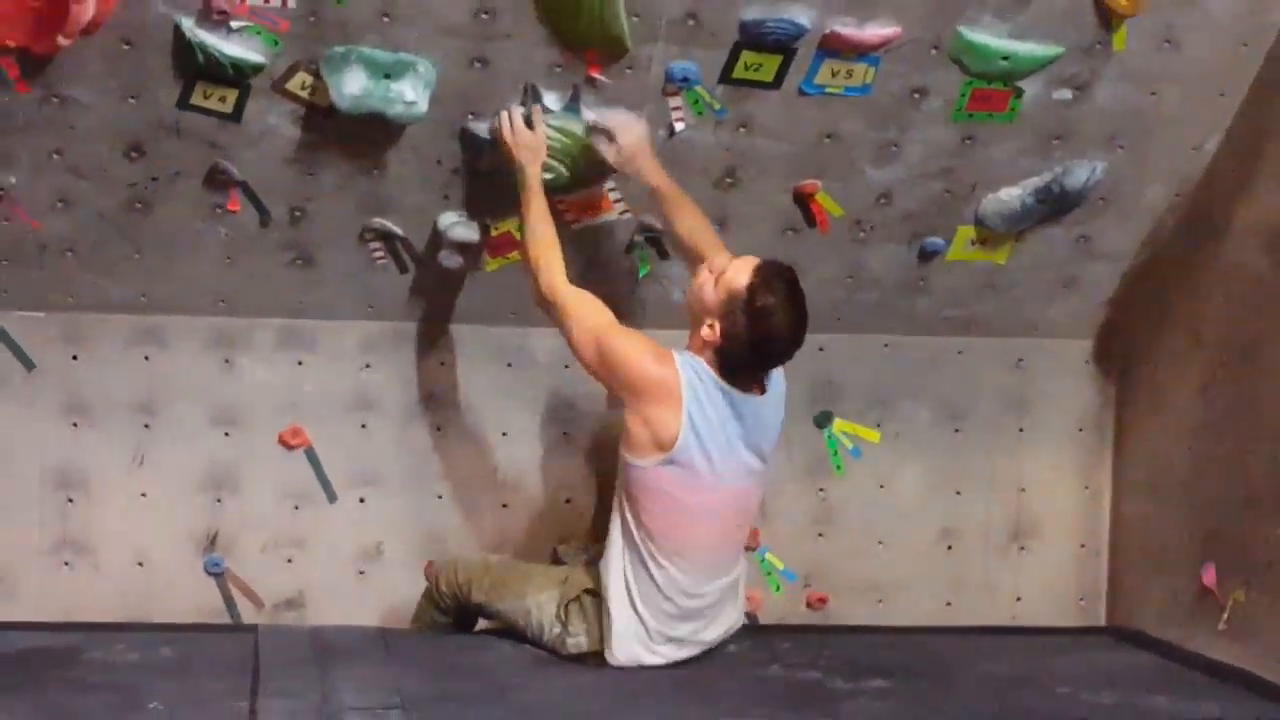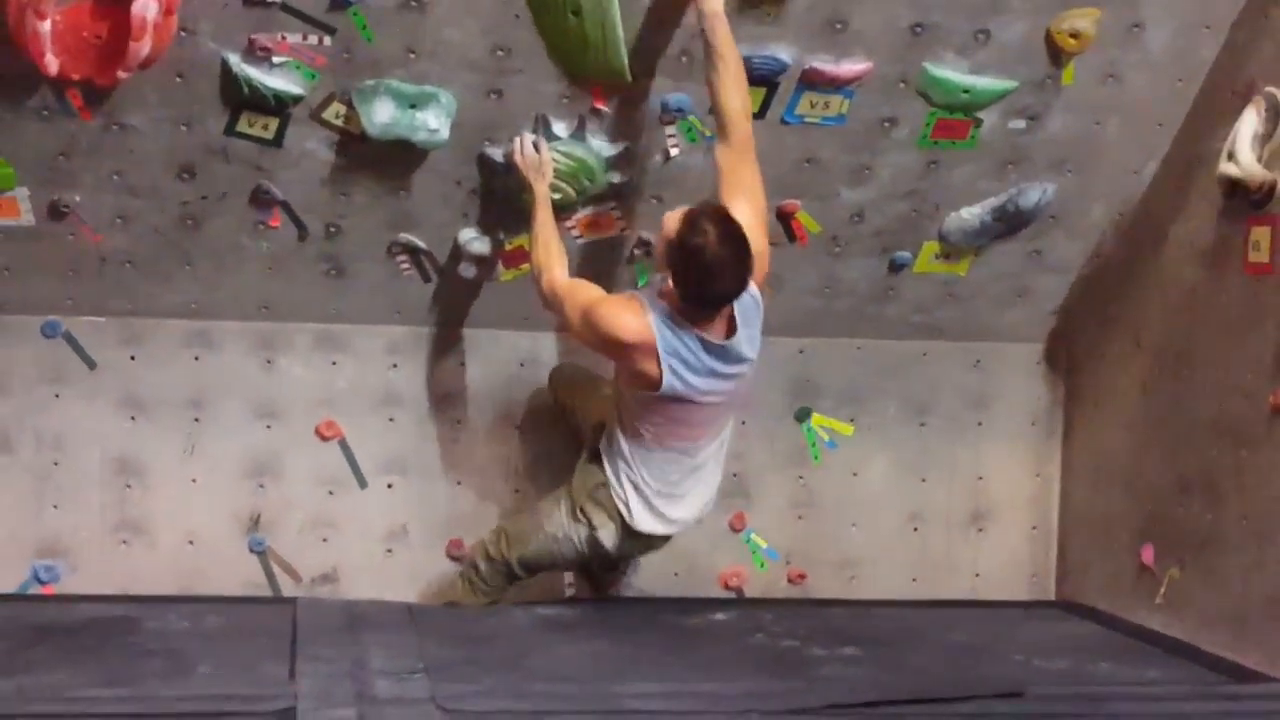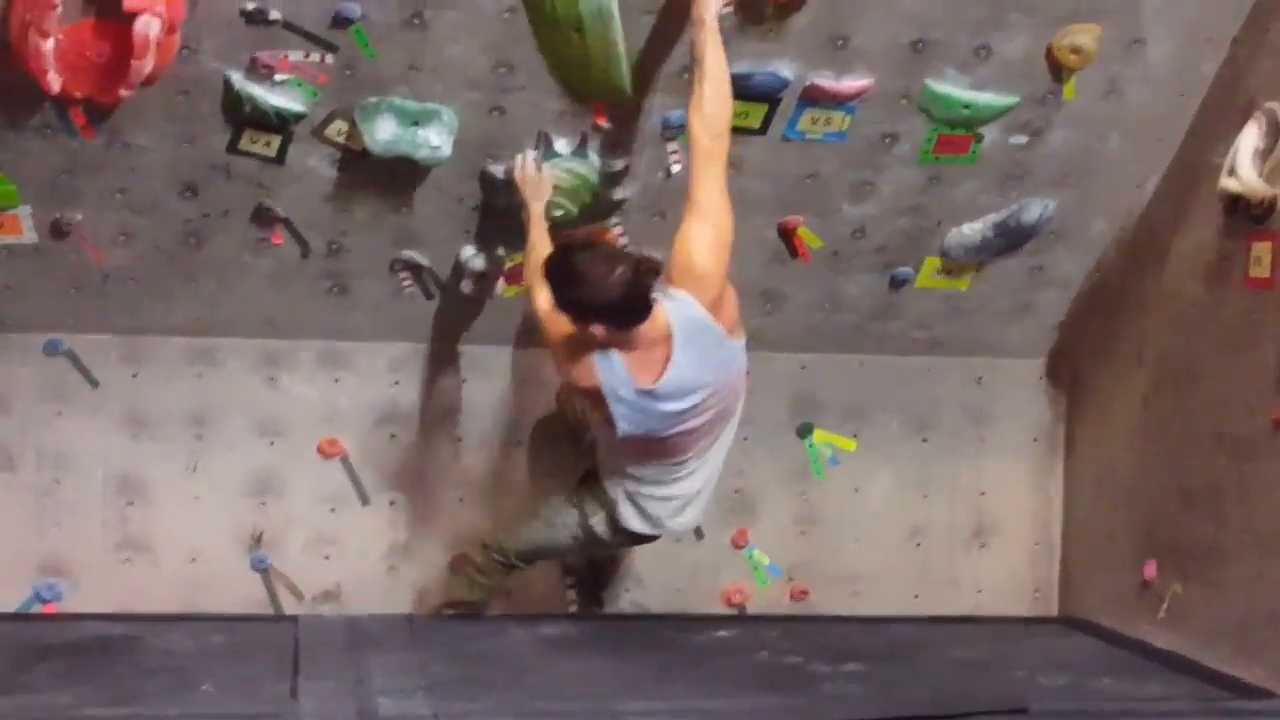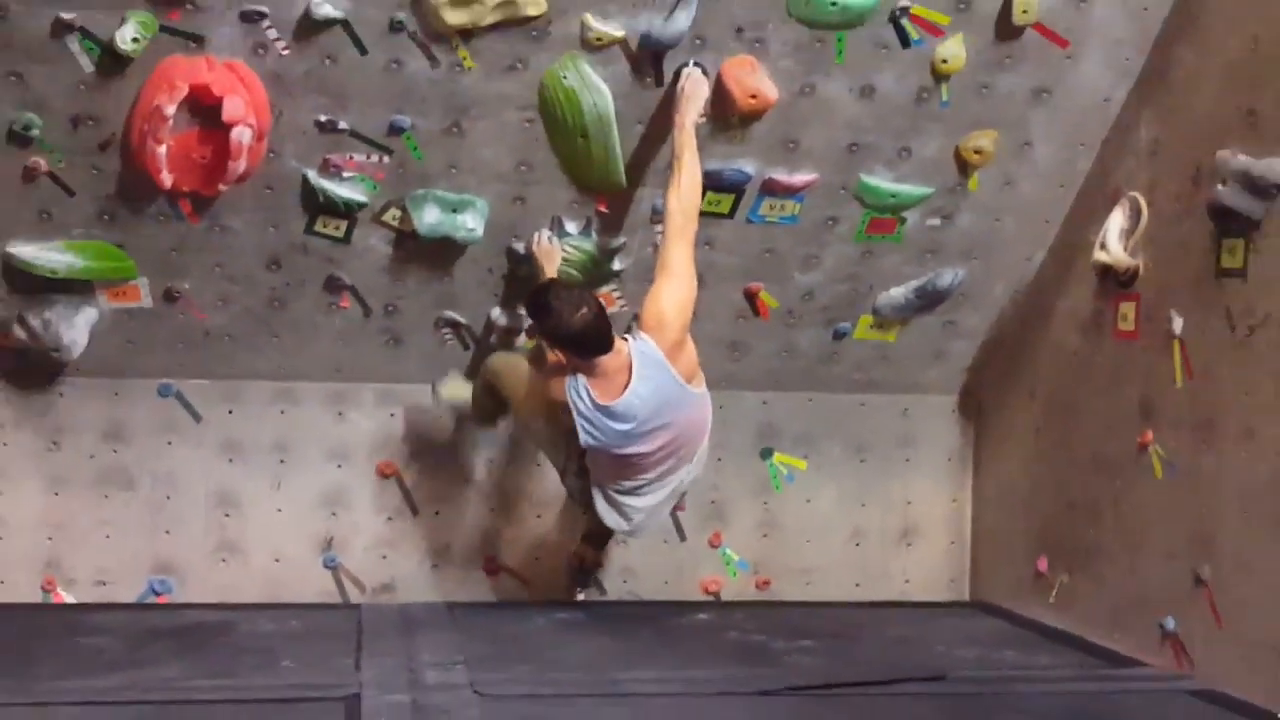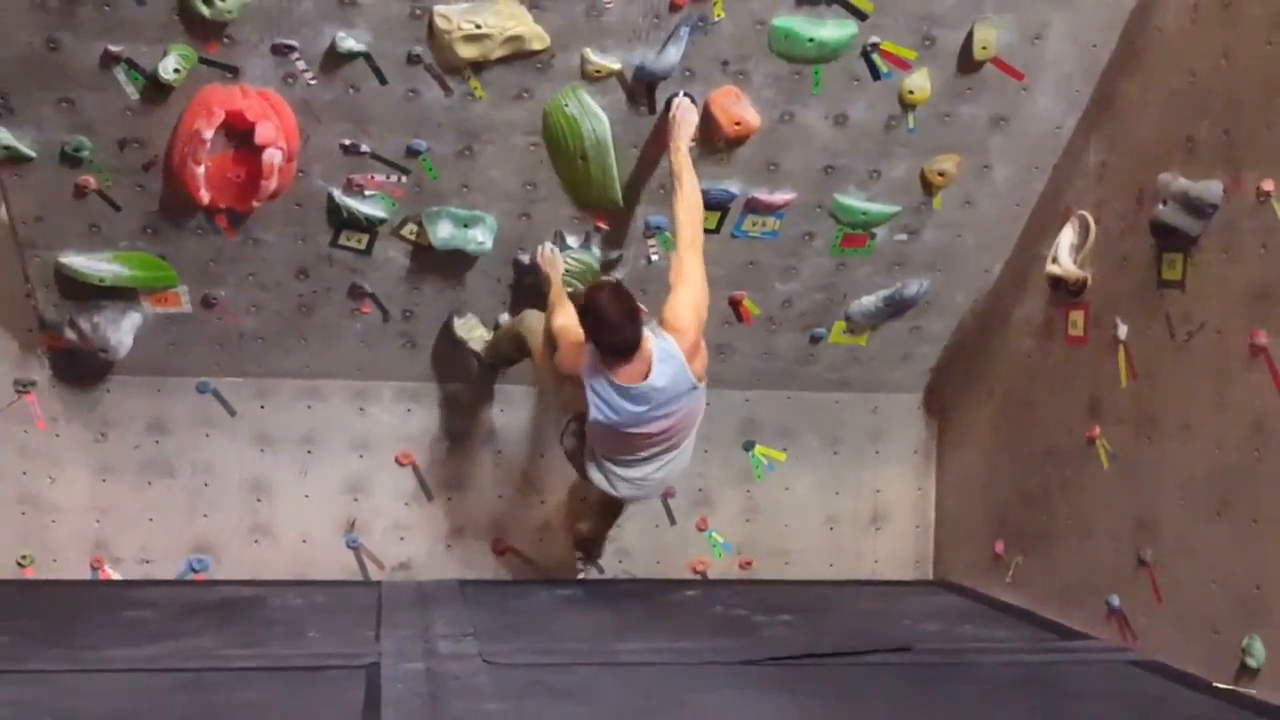
dt=0.5s
person 1, frame 1
left shoulder: (661, 382)
right shoulder: (767, 377)
left elbow: (555, 289)
right elbow: (711, 251)
right wrist: (647, 170)
left hip: (634, 639)
right hip: (711, 625)
left knee: (449, 580)
person 1, frame 2
left shoulder: (637, 332)
right shoulder: (748, 278)
left elbow: (552, 284)
right elbow: (736, 138)
left wrist: (539, 189)
left hip: (632, 515)
right hip: (682, 489)
left knee: (486, 564)
right knee: (567, 380)
right ankle: (601, 563)
person 1, frame 3
left shoulder: (586, 372)
right shoulder: (702, 294)
left elbow: (543, 303)
right elbow: (709, 146)
left wrist: (535, 206)
left hip: (632, 512)
right hip: (690, 489)
left knee: (485, 556)
right ankle: (597, 549)
person 1, frame 4
left shoulder: (561, 392)
right shoulder: (665, 344)
left elbow: (551, 351)
right elbow: (681, 225)
left wrist: (548, 270)
right wrist: (685, 120)
left hip: (616, 504)
right hip: (670, 489)
left knee: (502, 366)
left ankle: (475, 403)
right ankle: (591, 549)
person 1, frame 5
left shoulder: (582, 367)
right shoulder: (683, 345)
left elbow: (561, 320)
left wrist: (555, 276)
left hip: (603, 474)
right hip: (658, 475)
left knee: (531, 324)
left ankle: (491, 353)
right ankle: (591, 531)
